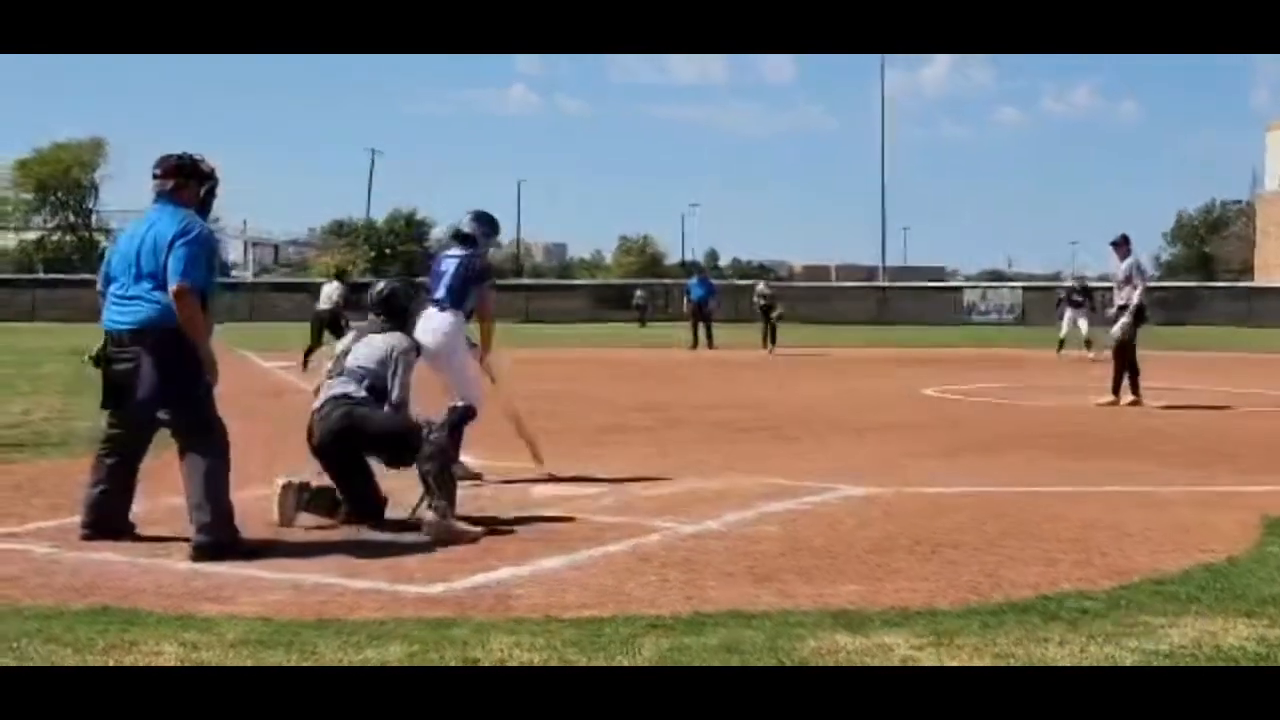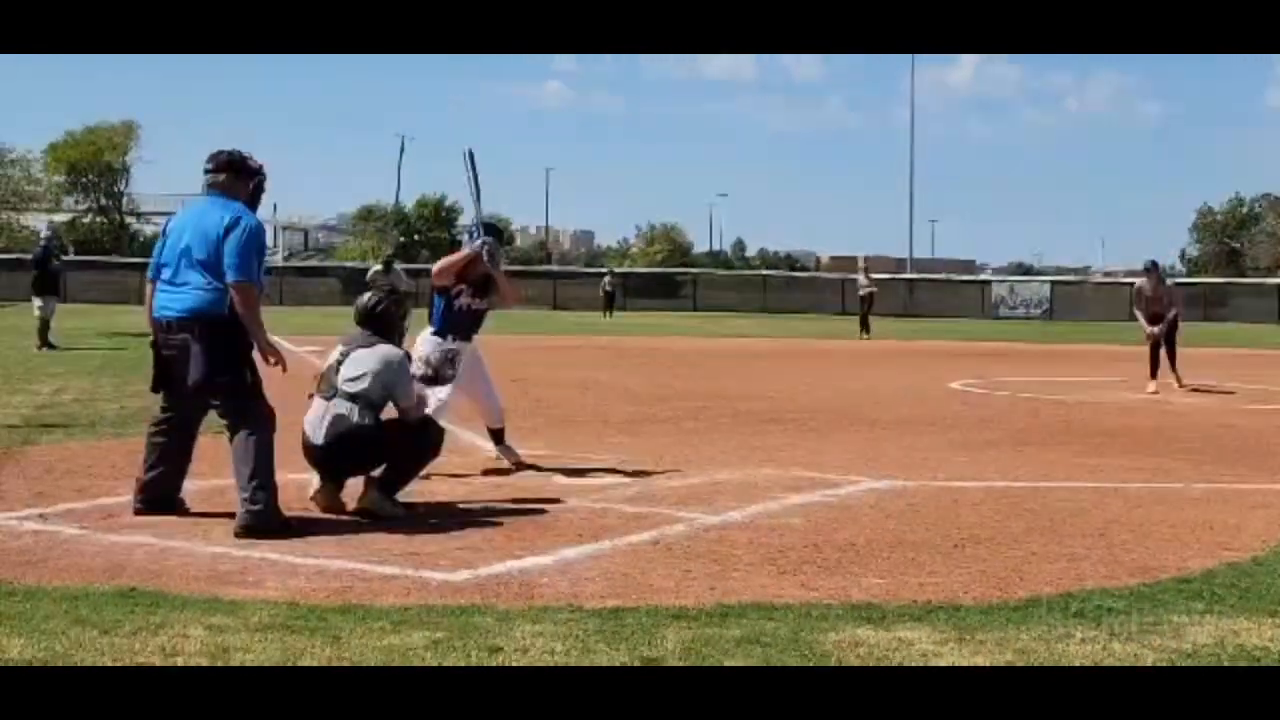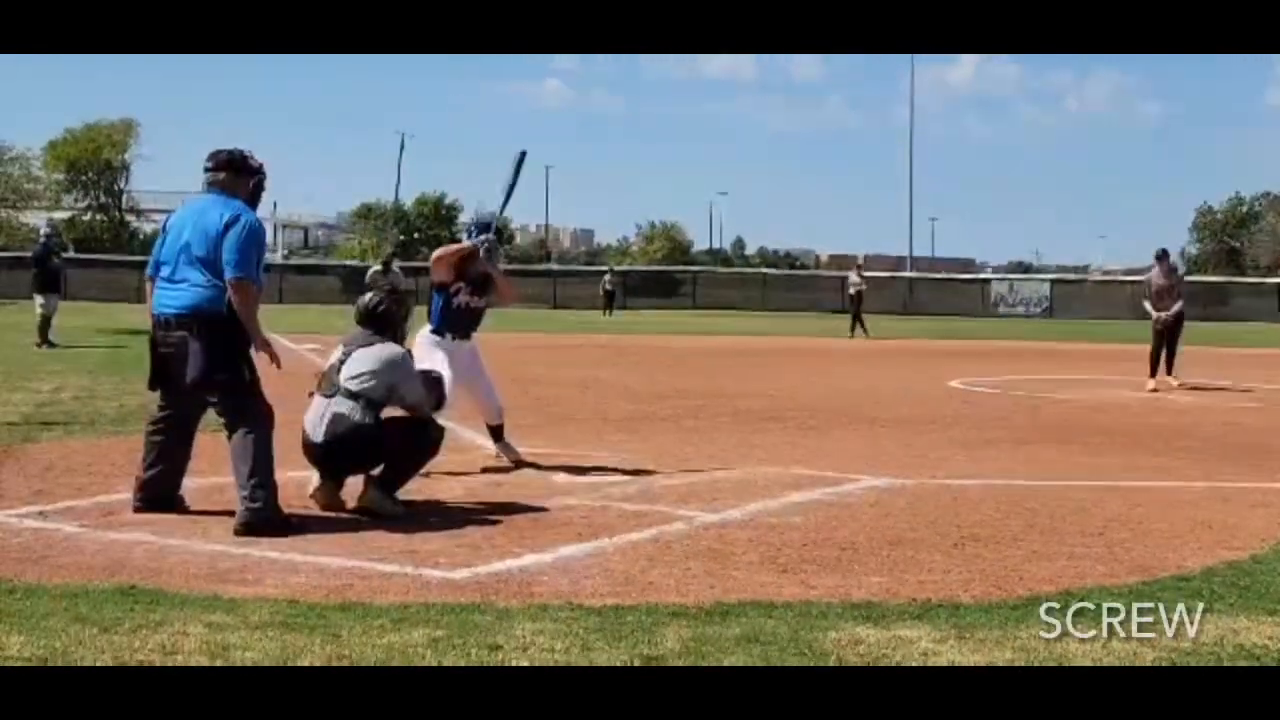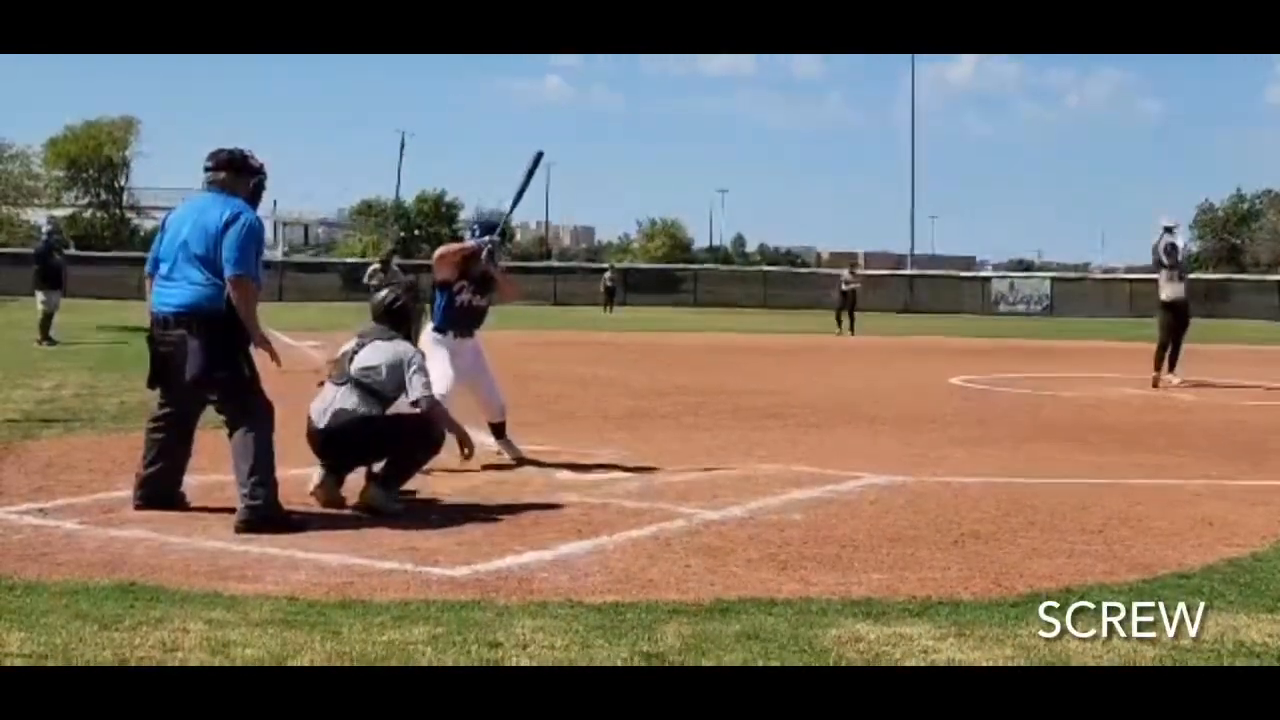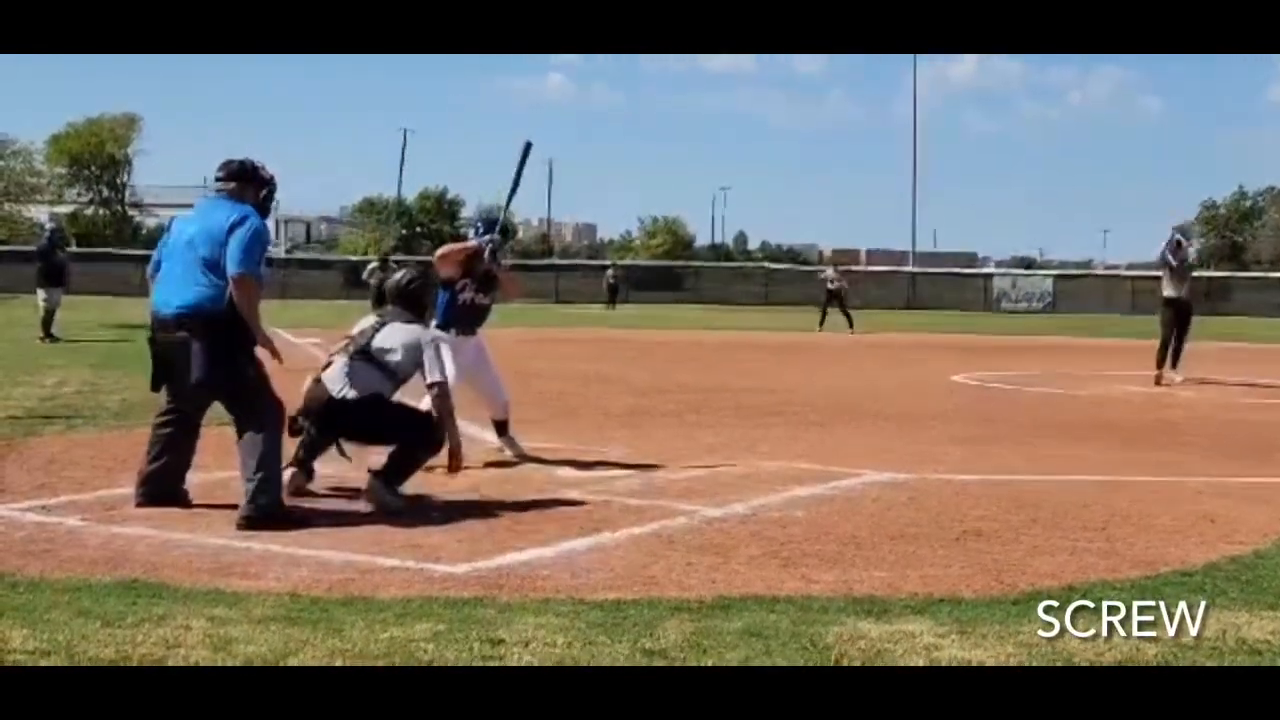
dt=0.4s
person 1, frame 1
left shoulder: (131, 229)
right shoulder: (191, 228)
left elbow: (105, 289)
right elbow: (181, 293)
right wrist: (204, 351)
left hip: (120, 344)
right hip: (164, 344)
left knee: (122, 434)
right knee: (202, 438)
left ankle: (101, 517)
right ankle: (212, 536)
person 1, frame 2
left shoulder: (180, 218)
right shoulder: (241, 221)
left elbow: (152, 280)
right elbow: (240, 287)
left wrist: (156, 331)
right wrist: (261, 340)
left hip: (171, 330)
right hip: (212, 332)
left knee: (174, 416)
right knee: (251, 419)
left ankle: (153, 494)
right ankle: (257, 512)
person 1, frame 3
left shoulder: (179, 215)
right shoulder: (241, 218)
left elbow: (152, 277)
right elbow: (238, 284)
left wrist: (160, 328)
right wrist: (256, 335)
left hip: (168, 327)
right hip: (211, 330)
left knee: (173, 413)
right knee: (249, 417)
left ankle: (153, 492)
right ankle: (257, 510)
person 1, frame 4
left shoulder: (178, 213)
right shoulder: (240, 217)
left elbow: (151, 273)
right elbow: (237, 281)
right wrist: (254, 332)
left hip: (167, 326)
right hip: (210, 328)
left knee: (173, 411)
right knee: (250, 414)
left ankle: (153, 489)
right ankle: (257, 507)
person 1, frame 5
left shoulder: (186, 218)
right shoulder: (247, 220)
left elbow: (153, 273)
right elbow: (240, 280)
right wrist: (257, 331)
left hip: (167, 326)
right hip: (211, 328)
left knee: (180, 408)
right knee: (260, 412)
left ankle: (156, 485)
right ankle: (261, 505)
person 2, frame 1
left shoulder: (441, 258)
right shoulder: (479, 264)
right elbow: (485, 313)
left wrist: (466, 343)
right wrist: (485, 351)
left hip: (426, 325)
right hip: (445, 328)
left knee: (463, 395)
right knee: (470, 398)
person 2, frame 2
left shoulder: (488, 280)
right shoulder: (453, 271)
left elbow: (509, 298)
right elbow: (437, 271)
left wrist: (494, 269)
right wrist: (473, 251)
left hip: (465, 346)
right hip: (436, 344)
left knee: (490, 401)
right knee: (441, 397)
left ankle: (501, 446)
person 2, frame 3
left shoulder: (486, 279)
right shoulder: (449, 270)
left elbow: (508, 297)
right elbow: (437, 257)
left wrist: (492, 268)
right wrist: (473, 244)
left hip: (464, 345)
right hip: (434, 342)
left knee: (489, 398)
left ankle: (500, 444)
person 2, frame 4
left shoulder: (488, 277)
right shoulder: (452, 268)
left elbow: (509, 294)
right elbow: (439, 255)
left wrist: (492, 268)
right wrist: (476, 244)
left hip: (467, 342)
right hip: (438, 340)
left knee: (492, 395)
right knee: (441, 390)
left ankle: (502, 441)
person 2, frame 5
left shoulder: (490, 275)
right shoulder: (456, 266)
left elbow: (512, 291)
right elbow: (440, 255)
left wrist: (494, 266)
right wrist: (478, 244)
left hip: (471, 340)
right hip: (442, 337)
left knee: (496, 392)
left ankle: (505, 438)
person 3, frame 1
left shoulder: (353, 336)
right shoulder: (401, 343)
left elbow: (321, 387)
right elbow: (398, 405)
left hip: (320, 426)
right hip: (344, 420)
left knee: (368, 510)
right knee: (434, 434)
left ankle: (300, 494)
right ankle: (441, 515)
person 3, frame 2
left shoulder: (344, 348)
right shoulder: (392, 355)
right elbow: (410, 415)
right wrist: (419, 400)
left hip: (313, 446)
right hip: (342, 446)
right knee: (429, 431)
left ankle: (329, 482)
right ankle: (379, 492)
person 3, frame 3
left shoulder: (346, 347)
right shoulder: (395, 353)
right elbow: (422, 410)
left wrist: (398, 396)
right wrist: (429, 395)
left hip: (313, 445)
right hip: (344, 446)
left knee: (373, 425)
right knee: (429, 431)
left ankle: (328, 480)
right ankle: (379, 491)
person 3, frame 4
left shoulder: (357, 341)
right shoulder: (407, 351)
right elbow: (427, 406)
right wrist: (460, 432)
left hip: (317, 434)
right hip: (347, 436)
right knee: (431, 431)
left ankle: (330, 474)
right ankle: (379, 488)
person 3, frame 5
left shoulder: (369, 320)
right shoulder: (425, 336)
left elbow: (329, 364)
right elbow: (439, 392)
right wrist: (454, 441)
left hip: (320, 400)
right hip: (359, 409)
right knee: (431, 431)
left ankle: (299, 469)
right ankle: (383, 483)
